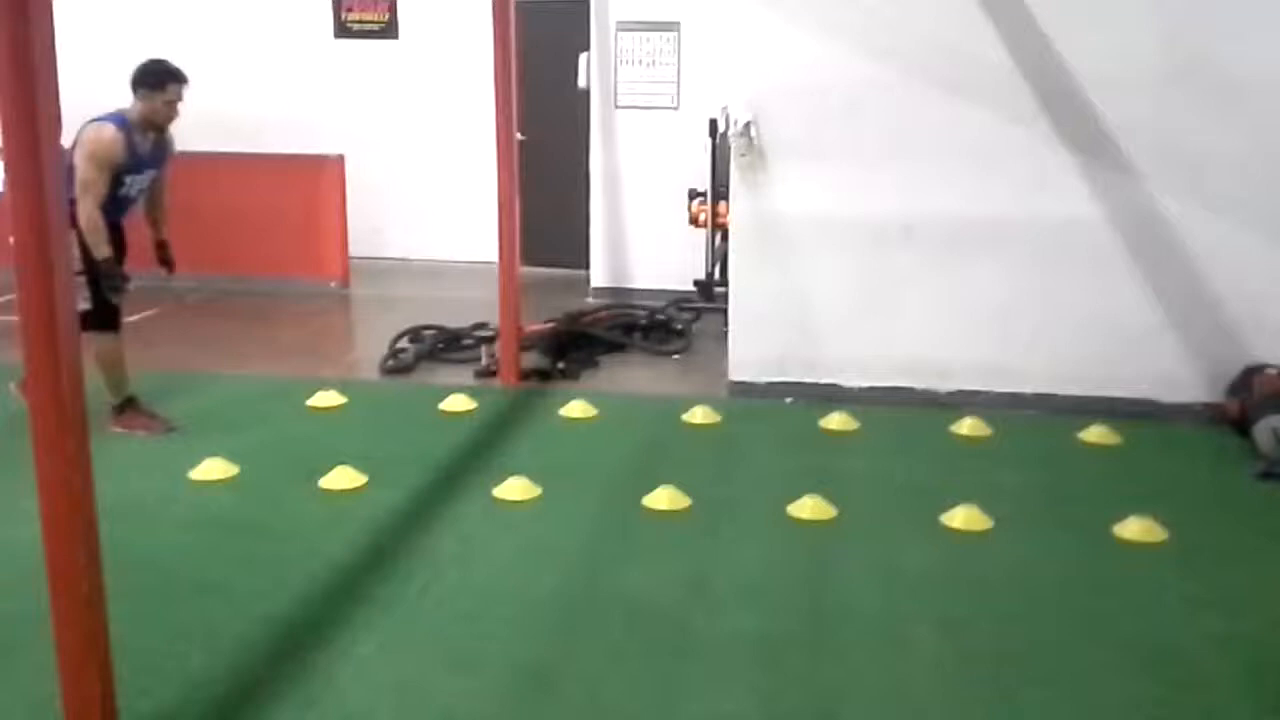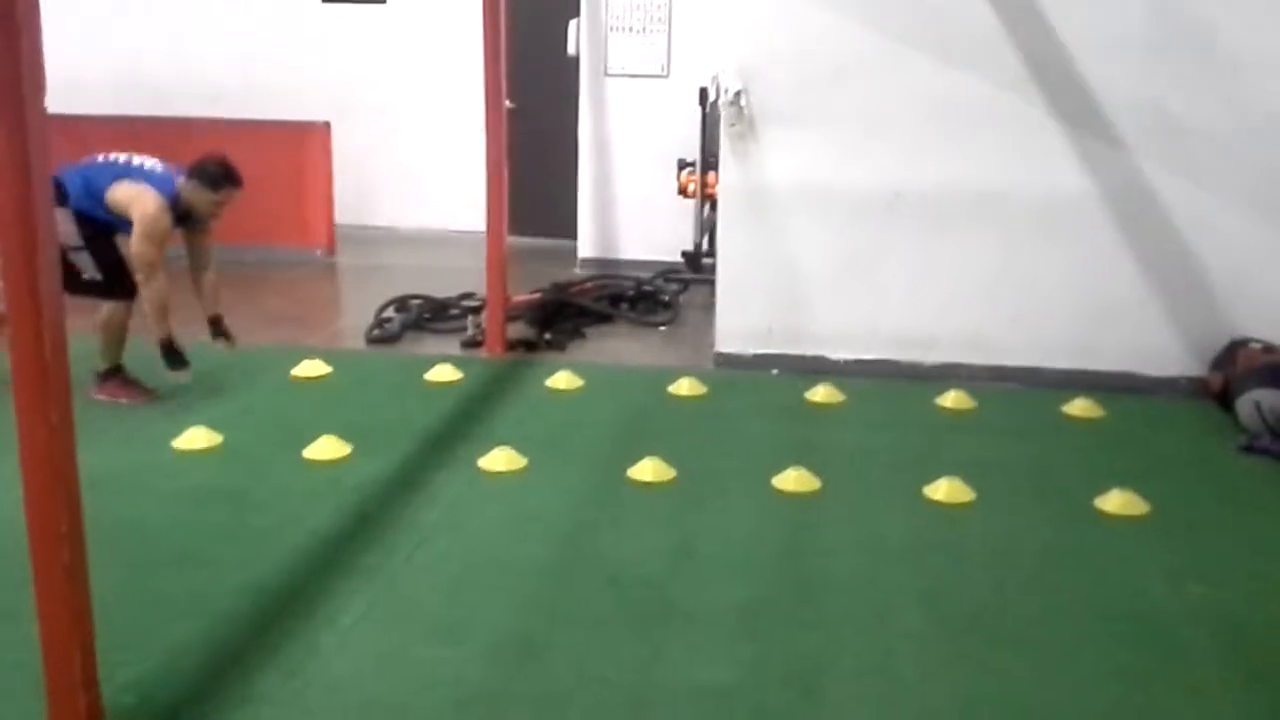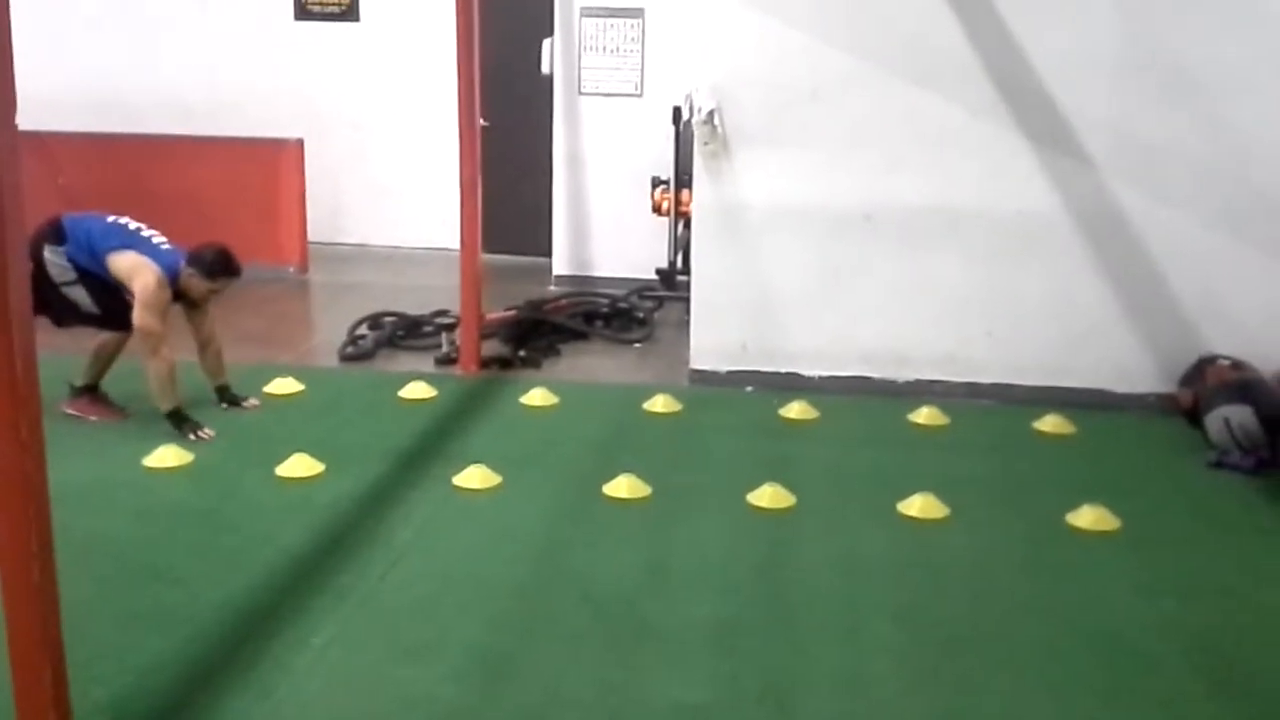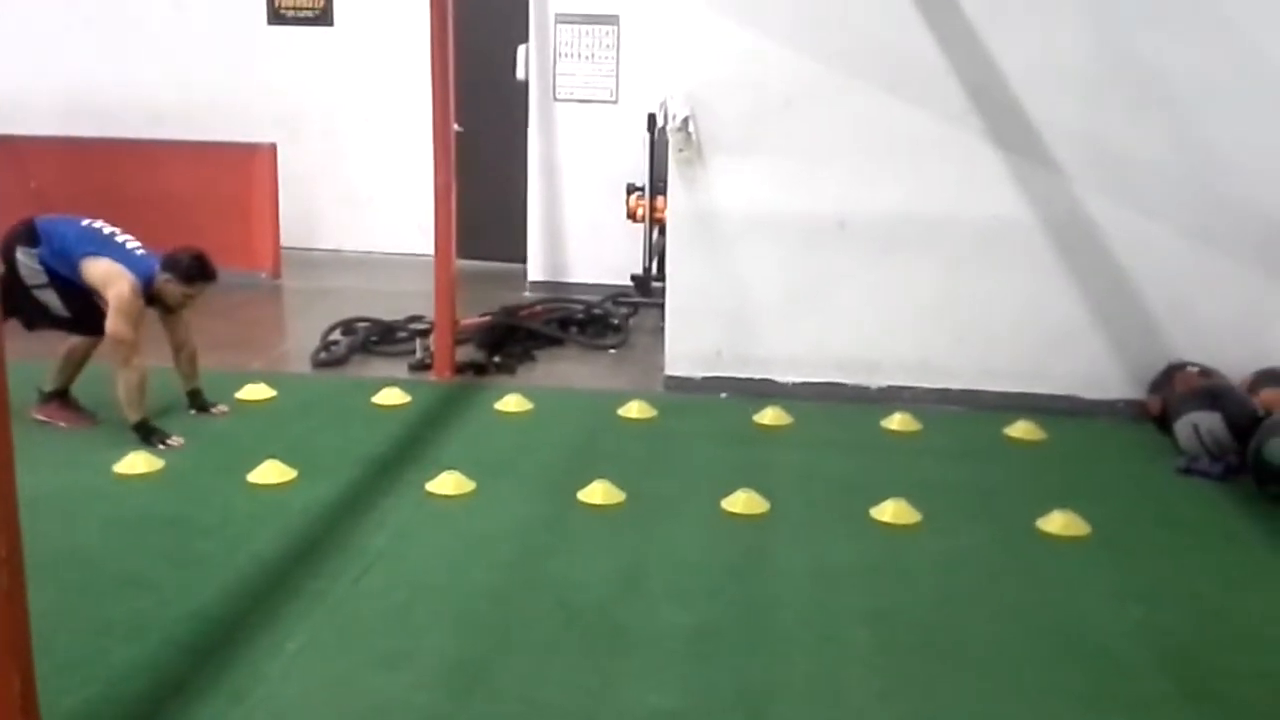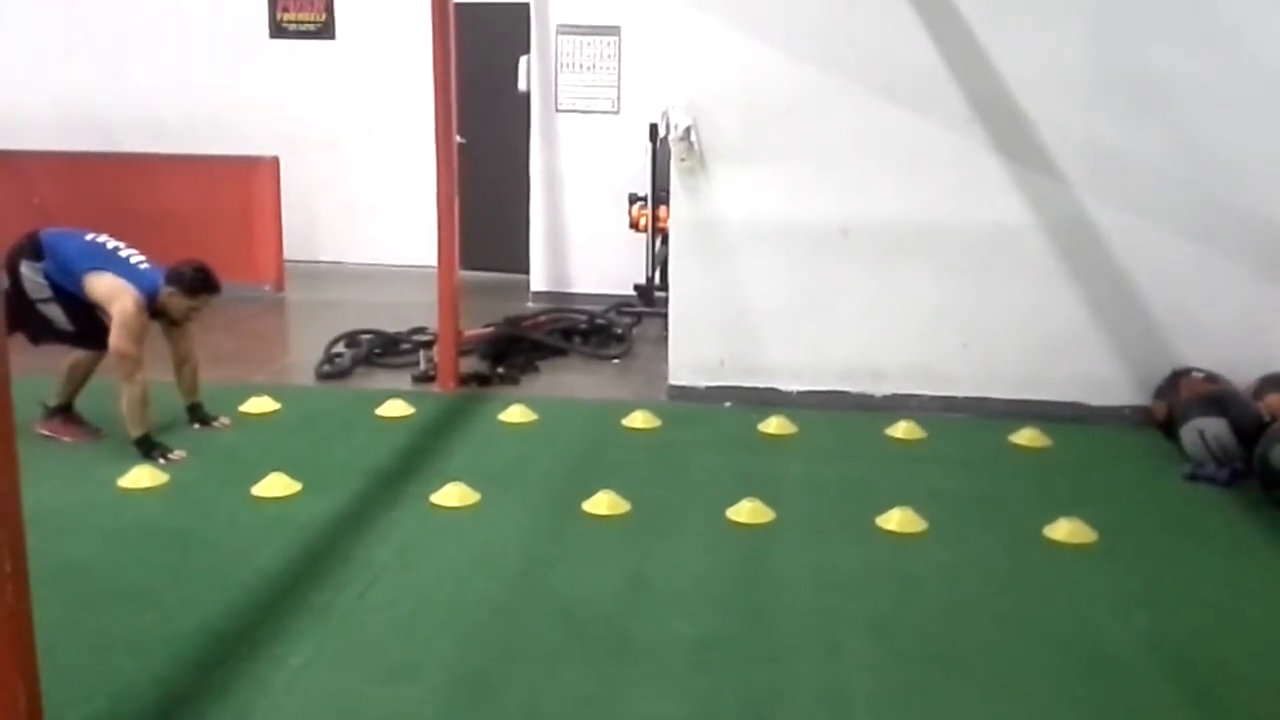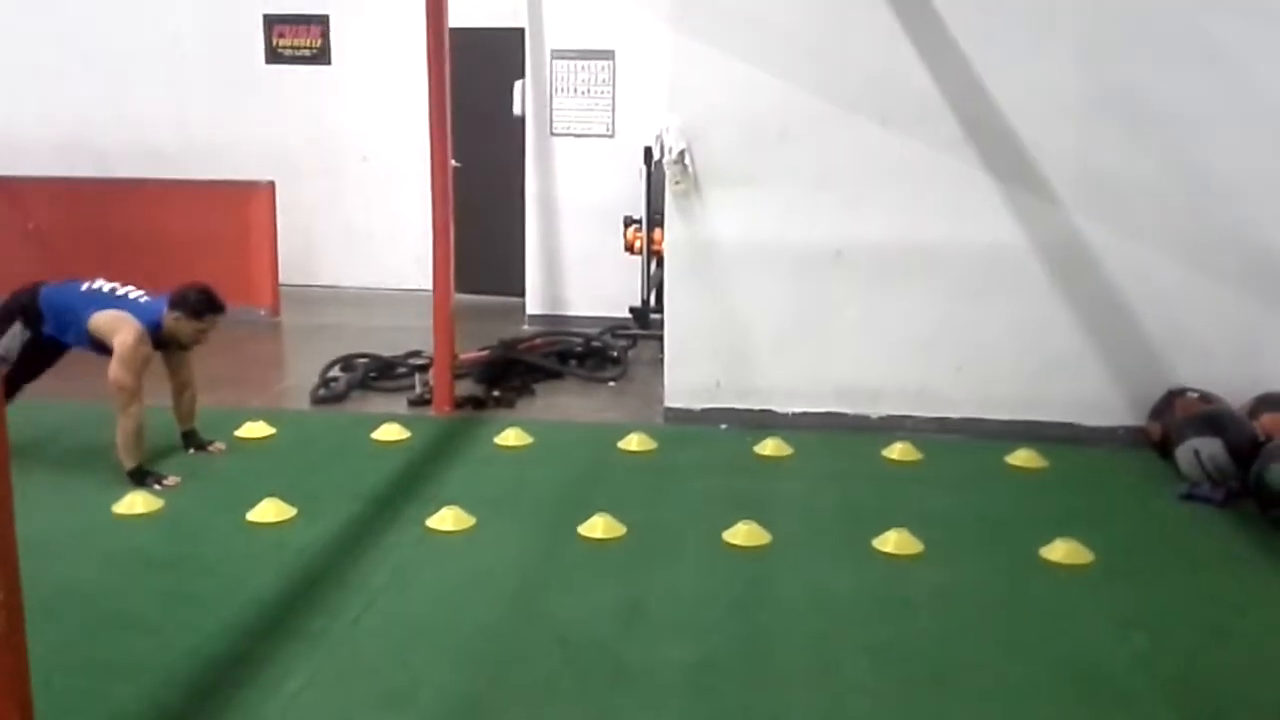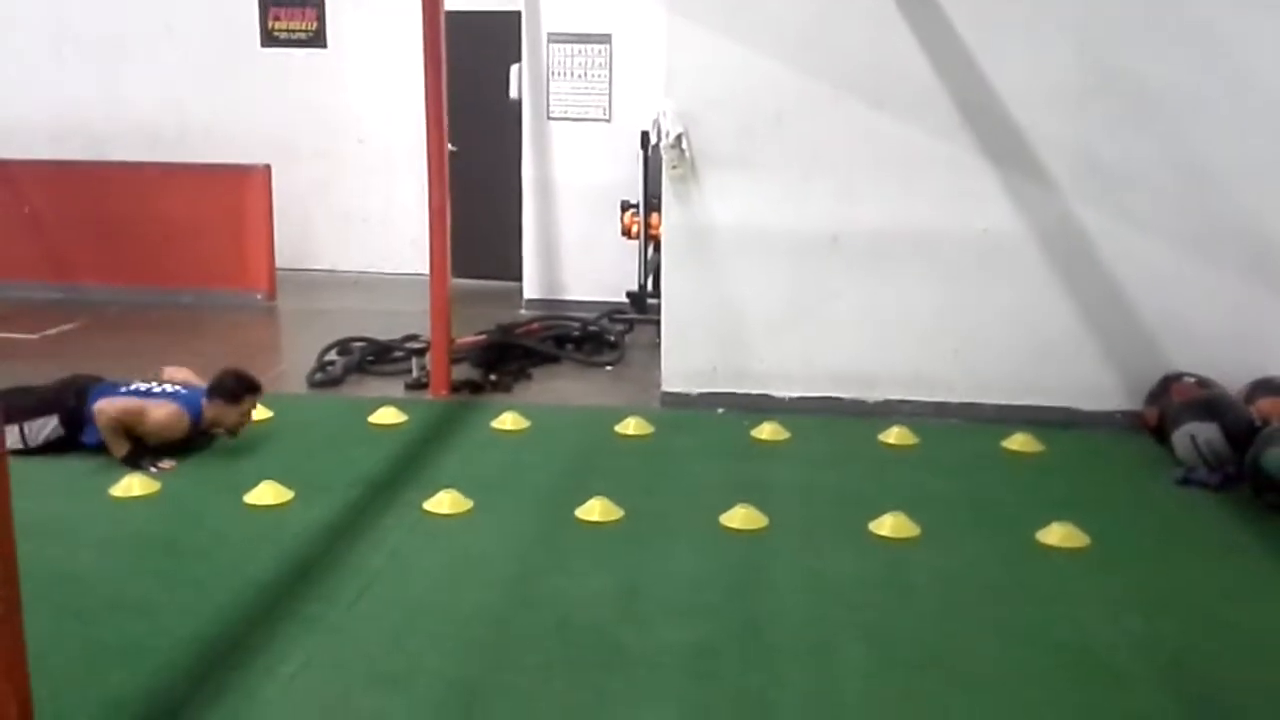
dt=0.7s
person 1, frame 1
left shoulder: (162, 141)
right shoulder: (105, 138)
left elbow: (155, 193)
right elbow: (87, 206)
left wrist: (161, 241)
right wrist: (105, 264)
left hip: (107, 226)
right hip: (75, 230)
left knee: (78, 314)
right knee: (102, 316)
right ankle: (123, 409)
person 1, frame 2
left shoulder: (195, 199)
right shoulder: (155, 209)
left elbow: (202, 266)
right elbow: (150, 279)
left wrist: (215, 321)
right wrist: (167, 344)
left hip: (81, 201)
right hip: (60, 203)
right knee: (120, 290)
right ankle: (108, 378)
person 1, frame 3
left shoulder: (191, 275)
right shoulder: (154, 283)
left elbow: (207, 341)
right elbow: (156, 354)
left wrist: (223, 391)
right wrist: (176, 417)
left hip: (82, 241)
right hip: (56, 246)
right knee: (119, 323)
right ankle: (83, 395)
person 1, frame 4
left shoulder: (165, 279)
right shoulder: (127, 290)
left elbow: (182, 345)
right elbow: (128, 362)
left wrist: (196, 396)
right wrist: (143, 428)
left hip: (56, 242)
right hip: (29, 247)
right knee: (90, 328)
right ankle: (52, 400)
person 1, frame 5
left shoulder: (169, 292)
right shoulder: (131, 306)
left elbow: (185, 359)
right elbow: (131, 378)
left wrist: (195, 410)
right wrist: (145, 443)
left hip: (63, 256)
right hip: (32, 261)
right knee: (94, 342)
right ankle: (56, 415)
person 1, frame 6
left shoulder: (171, 319)
right shoulder: (134, 336)
left elbow: (184, 384)
right elbow: (128, 408)
left wrist: (190, 435)
right wrist: (136, 472)
left hip: (64, 308)
right hip: (32, 312)
person 1, frame 7
left shoulder: (203, 393)
right shoulder: (175, 418)
left elbow: (170, 370)
right elbow: (103, 411)
right wrist: (133, 457)
left hip: (91, 391)
right hip: (73, 414)
